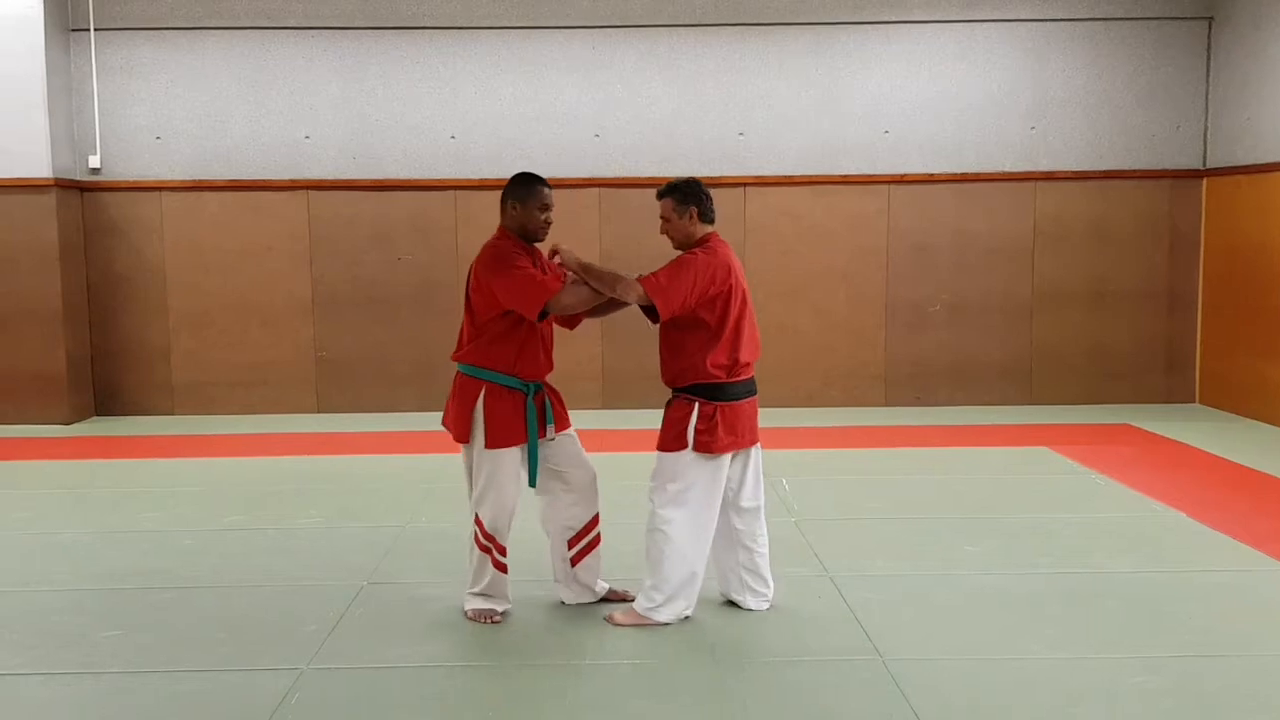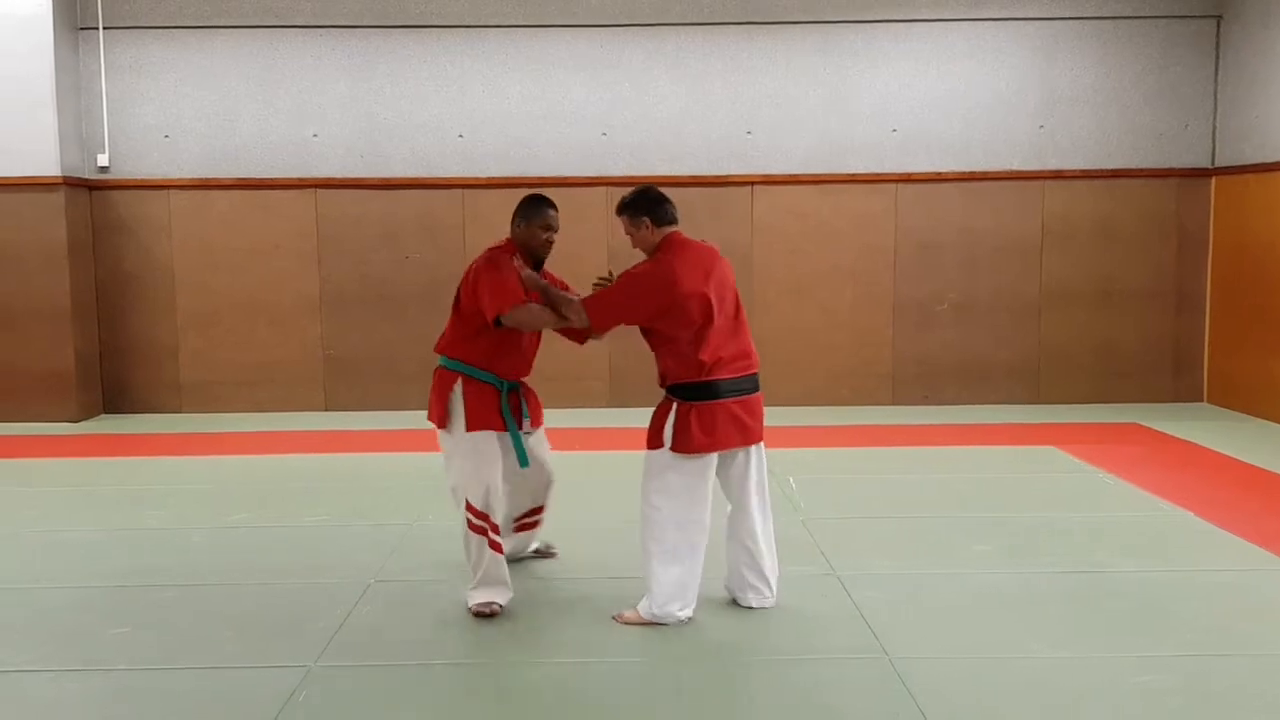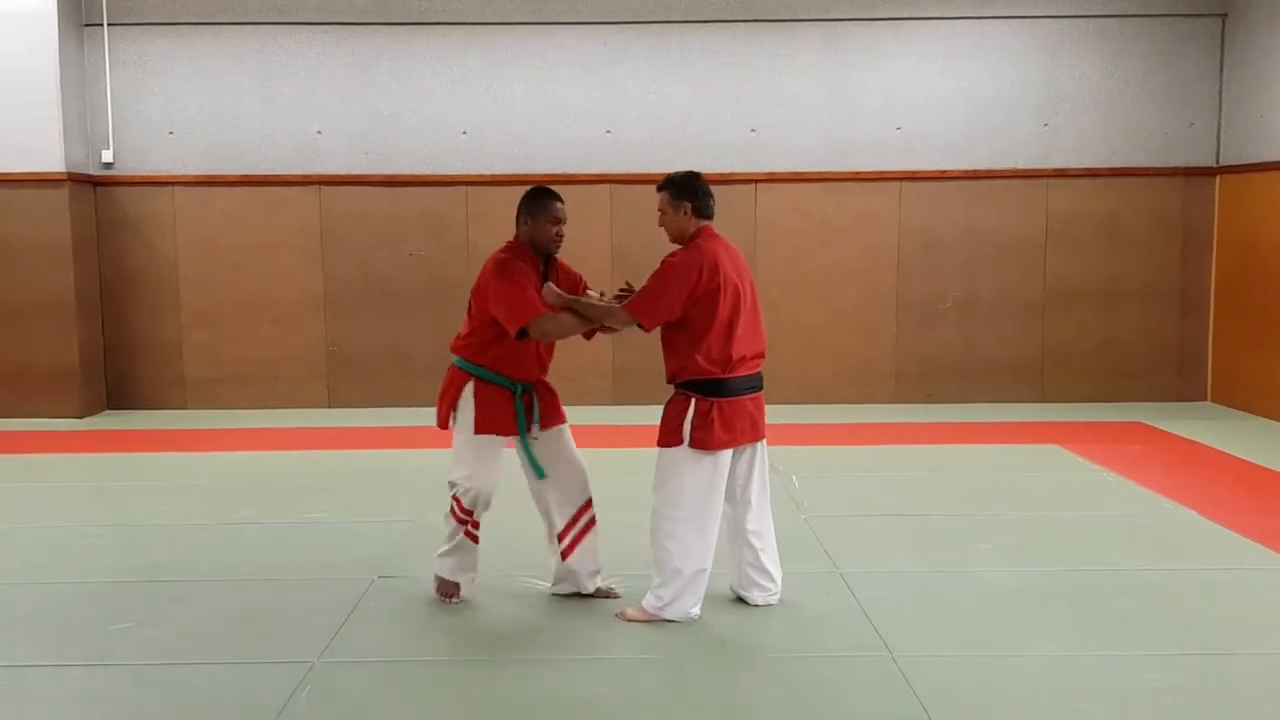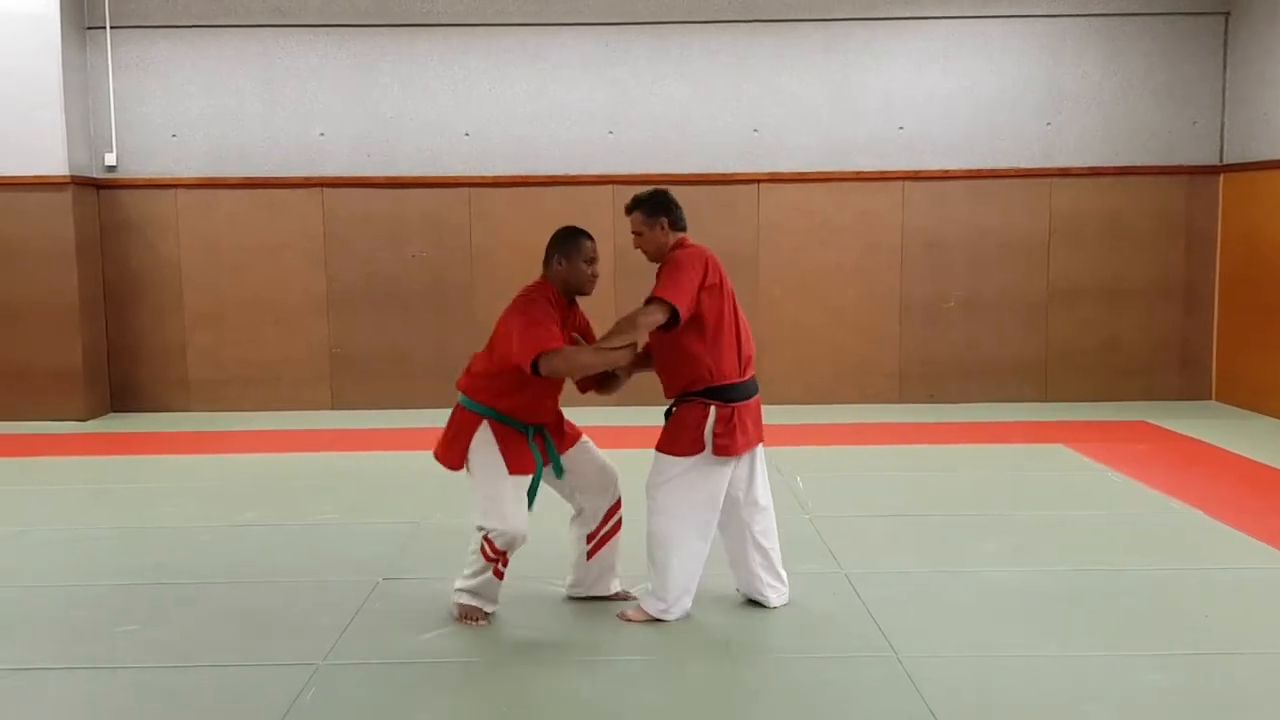
dt=0.7s
person 1, frame 1
left shoulder: (702, 262)
right shoulder: (717, 258)
left elbow: (634, 292)
right elbow: (658, 299)
left wrist: (578, 265)
left hip: (705, 406)
right hip: (734, 400)
left knee: (678, 506)
right knee: (740, 504)
left ankle: (660, 605)
right ankle: (751, 591)
person 1, frame 2
left shoulder: (652, 274)
right shoulder: (713, 256)
left elbow: (580, 317)
left wrist: (538, 284)
right wrist: (619, 292)
left hip: (696, 404)
right hip: (743, 395)
left knee: (672, 506)
right knee: (749, 500)
left ankle: (665, 603)
right ankle: (756, 588)
person 1, frame 3
left shoulder: (688, 262)
right shoulder: (730, 255)
left elbow: (625, 318)
left wrist: (565, 300)
right wrist: (643, 300)
left hip: (707, 403)
right hip: (745, 395)
left knee: (683, 505)
right knee: (748, 500)
left ankle: (671, 602)
right ankle: (760, 585)
person 1, frame 4
left shoulder: (687, 262)
right shoulder: (689, 265)
left elbow: (652, 316)
right elbow: (661, 345)
left wrist: (597, 348)
right wrist: (620, 372)
left hip: (710, 409)
right hip: (733, 402)
left knee: (671, 501)
right knee: (746, 503)
left ankle: (665, 602)
right ankle: (767, 586)
person 2, frame 1
left shoulder: (536, 260)
right shoulder: (498, 257)
left elbow: (580, 309)
right elbow: (560, 302)
left hip: (534, 396)
right hip: (491, 397)
left knee: (576, 483)
right knee: (496, 503)
left ankle: (582, 585)
right ankle: (485, 595)
person 2, frame 2
left shoulder: (542, 276)
right shoulder: (495, 264)
left elbow: (586, 325)
right elbow: (515, 316)
left hip: (509, 389)
right hip: (465, 387)
left knee: (535, 474)
right knee: (479, 486)
left ankle: (516, 542)
right ankle: (486, 589)
person 2, frame 3
left shoulder: (558, 272)
right shoulder: (504, 268)
left elbow: (597, 316)
right elbow: (541, 327)
left hip: (530, 391)
right hip: (482, 389)
left knee: (568, 481)
right knee: (475, 485)
left ankle: (577, 577)
right ankle: (452, 568)
person 2, frame 4
left shoulder: (573, 315)
right shoulder: (533, 308)
left elbow: (594, 382)
right elbow: (553, 364)
left wrist: (621, 367)
right wrist: (619, 355)
left hip: (540, 426)
right hip: (490, 426)
left knee: (601, 484)
right knee: (509, 526)
left ankle: (593, 584)
right ankle: (471, 594)
